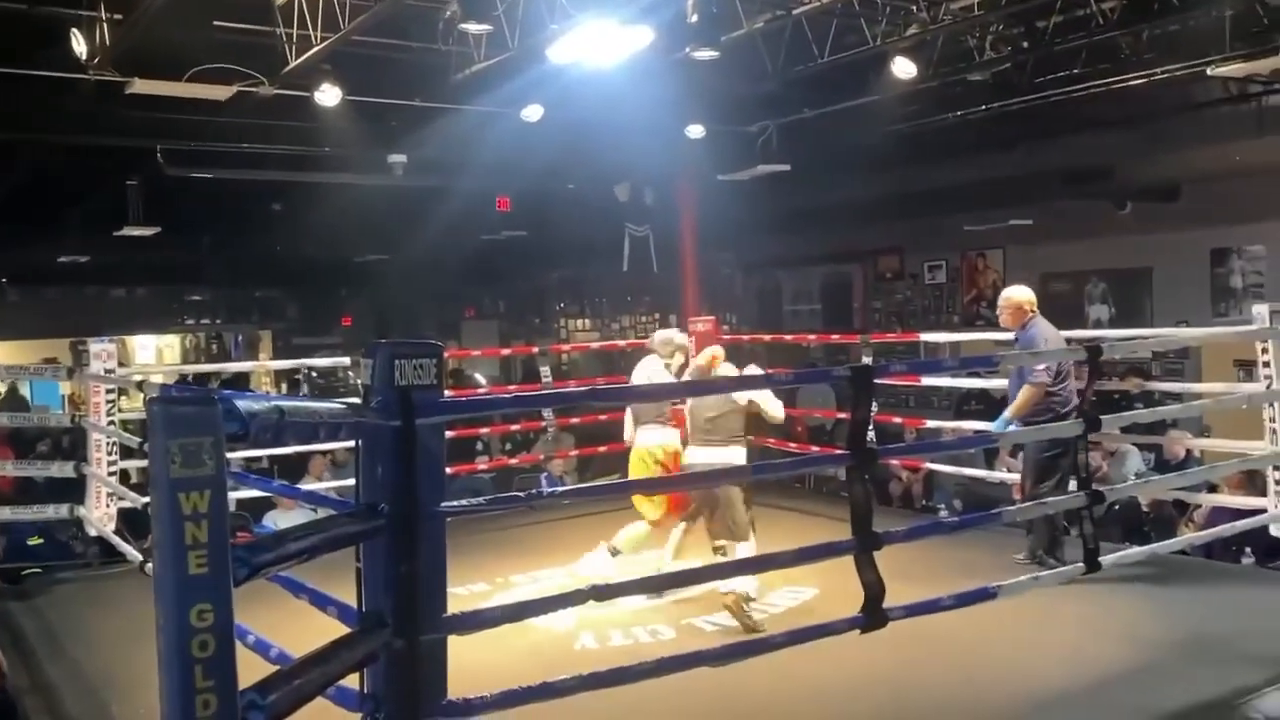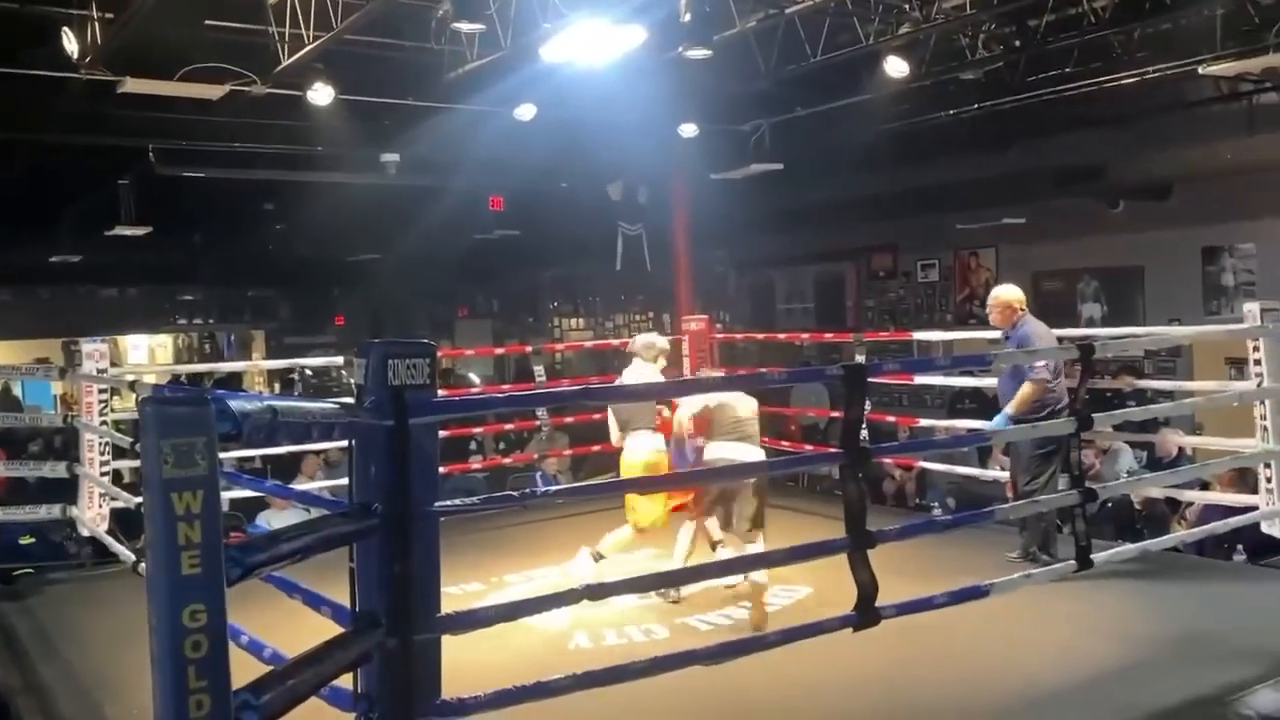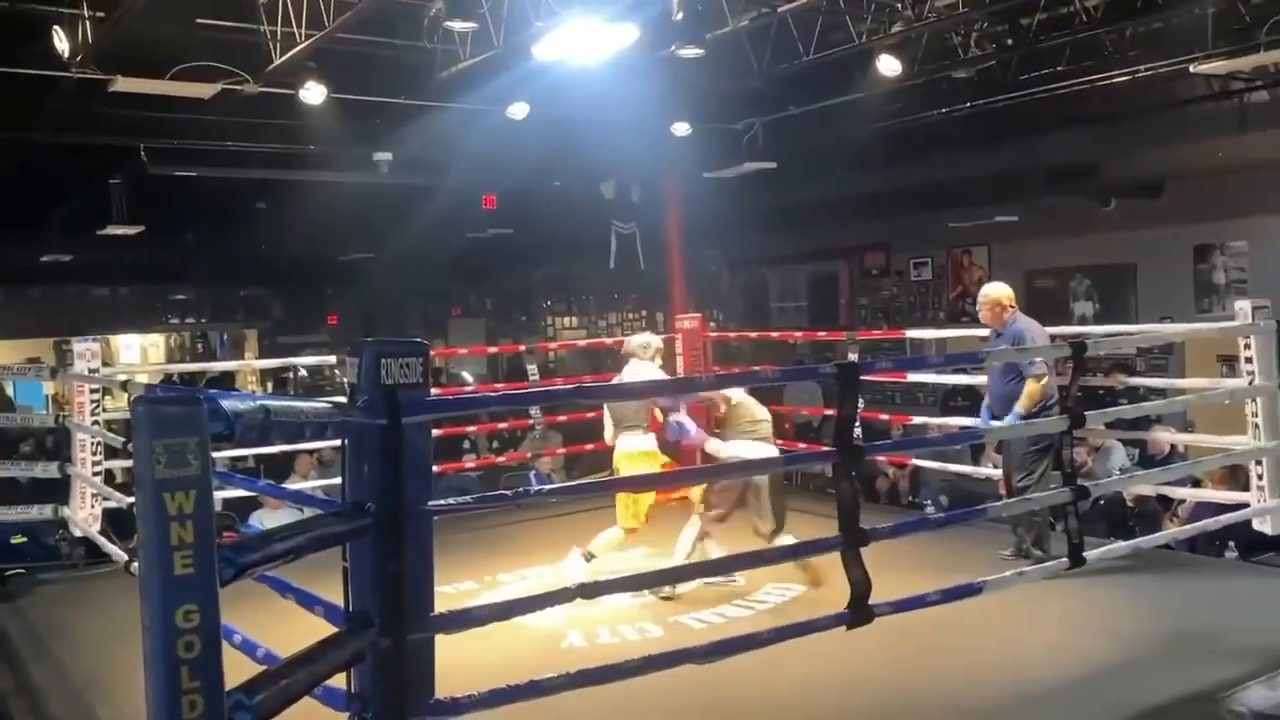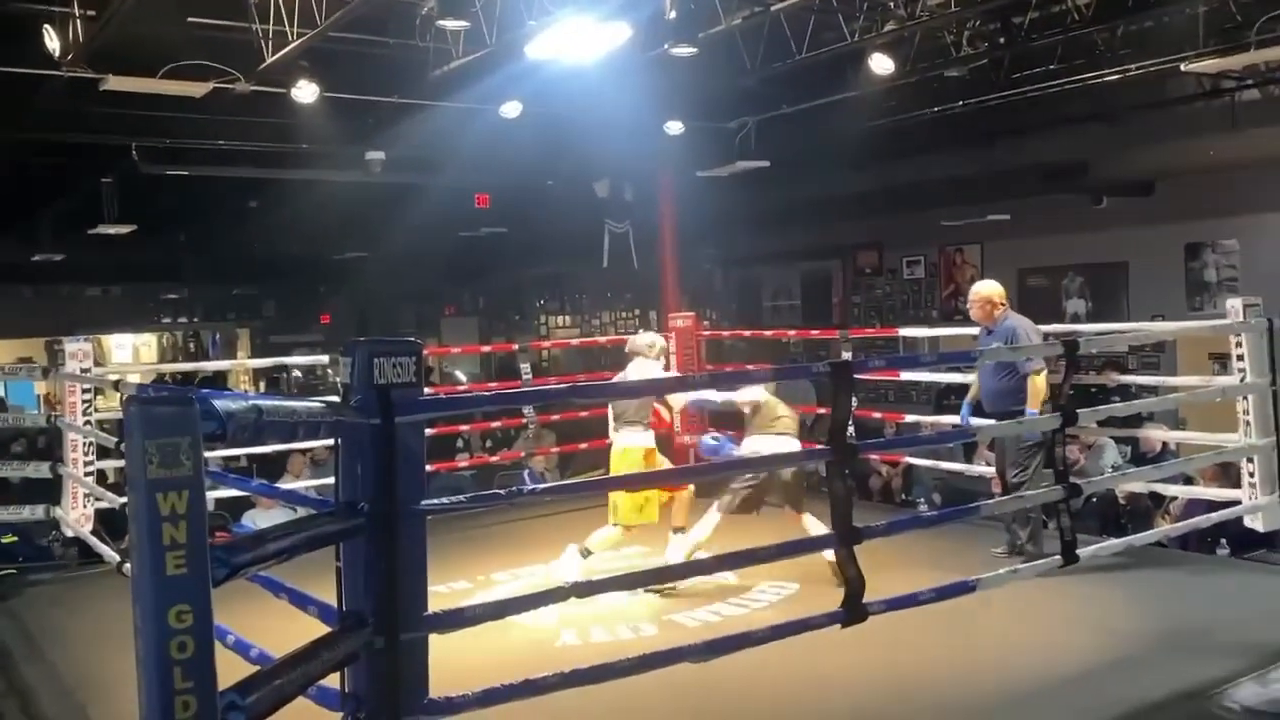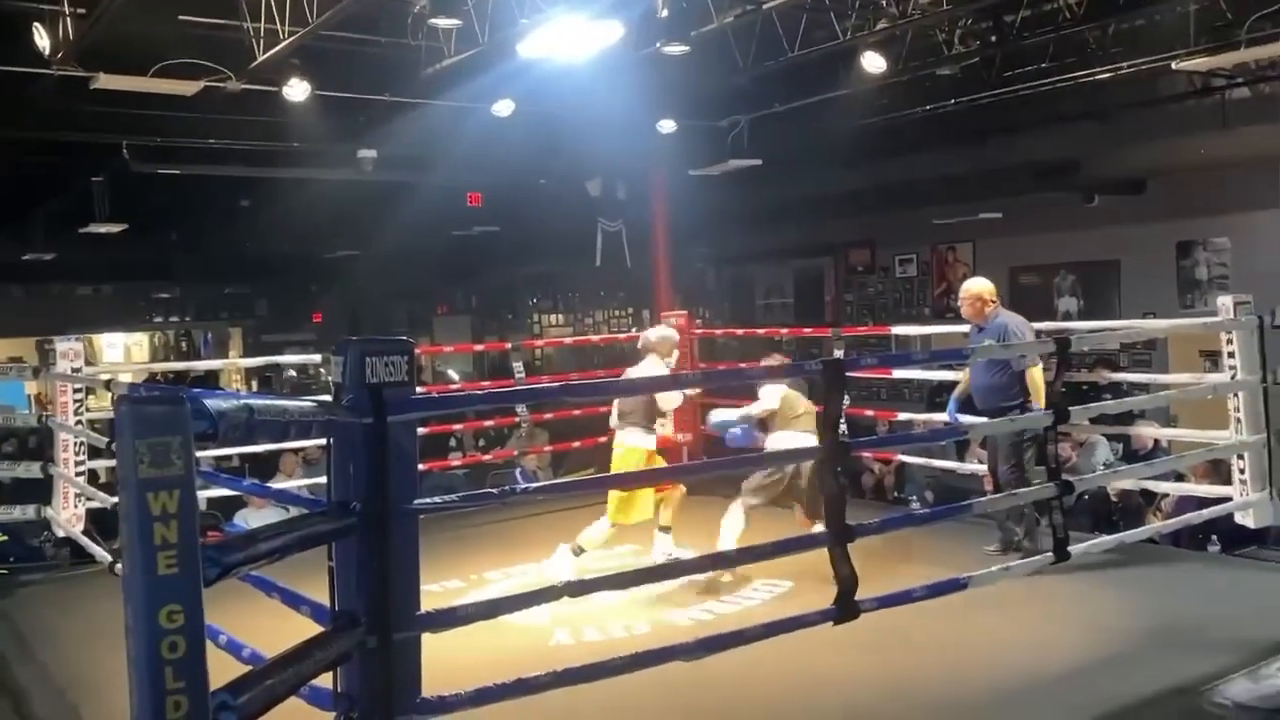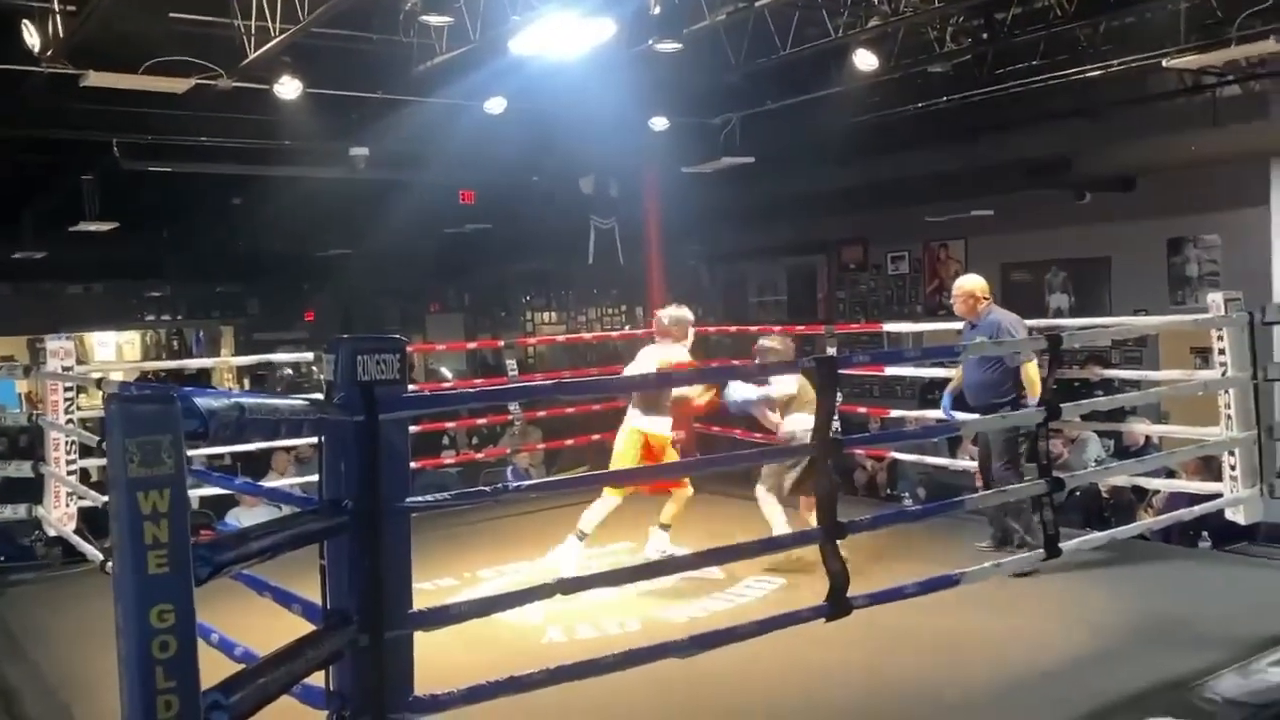
dt=0.1s
person 1, frame 1
left shoulder: (1038, 336)
right shoulder: (1028, 333)
left elbow: (1036, 386)
left wrist: (1006, 417)
right wrist: (1015, 416)
left hip: (1051, 426)
right hip: (1042, 425)
left knee: (1042, 493)
right knee: (1032, 490)
left ankle: (1050, 562)
right ankle: (1038, 549)
person 1, frame 2
left shoulder: (1032, 334)
right shoulder: (1012, 334)
left elbow: (1037, 382)
left wrist: (1006, 415)
right wrist: (1007, 415)
left hip: (1041, 424)
right hip: (1022, 424)
left knee: (1036, 490)
right knee: (1021, 487)
left ankle: (1044, 559)
right ankle: (1031, 546)
person 1, frame 3
left shoulder: (1025, 331)
right shoulder: (998, 333)
left elbow: (1038, 378)
left wrist: (1016, 414)
right wrist: (986, 407)
left hip: (1033, 422)
right hip: (1012, 421)
left knee: (1028, 486)
right knee: (1013, 484)
left ankle: (1037, 554)
right ankle: (1024, 543)
person 1, frame 4
left shoulder: (1017, 328)
right shoulder: (986, 332)
left elbow: (1036, 373)
left wrist: (1034, 413)
right wrist: (969, 401)
left hip: (1024, 419)
right hip: (1002, 419)
left knee: (1022, 483)
right knee: (1007, 481)
left ankle: (1030, 551)
right ankle: (1017, 540)
person 1, frame 5
left shoulder: (1009, 325)
right shoulder: (977, 329)
left elbow: (1032, 368)
left wrist: (1039, 408)
right wrist: (956, 397)
left hip: (1016, 415)
right hip: (994, 415)
left knee: (1014, 479)
right knee: (999, 478)
left ankle: (1025, 547)
right ankle: (1009, 537)
person 1, frame 6
left shoulder: (1002, 322)
right shoulder: (970, 326)
left elbow: (1027, 364)
left wrist: (1033, 405)
right wrist: (949, 392)
left hip: (1007, 412)
right hip: (985, 413)
left knee: (1009, 476)
right knee: (990, 476)
left ankle: (1025, 543)
right ankle: (1003, 536)
person 2, frame 1
right shoulder: (650, 366)
left elbow: (629, 435)
left hip: (667, 450)
right hip: (652, 450)
right knee: (654, 519)
right ankle: (603, 556)
person 2, frame 2
left shoulder: (617, 387)
right shoulder: (641, 370)
left elbow: (616, 439)
left hip: (653, 454)
right hip: (644, 457)
right knee: (640, 525)
right ankle: (586, 562)
person 2, frame 3
left shoulder: (614, 386)
right shoulder: (644, 370)
left elbow: (609, 437)
left hip: (644, 452)
right hip: (636, 453)
left knee: (696, 489)
right knee: (628, 526)
right ankle: (579, 561)
person 2, frame 4
left shoulder: (619, 380)
right shoulder: (650, 370)
left elbow: (613, 428)
right elbow: (677, 402)
left hip: (644, 449)
right hip: (632, 451)
left knee: (684, 490)
right knee: (624, 523)
left ankle: (677, 549)
right ankle: (574, 558)
person 2, frame 5
left shoulder: (632, 374)
right shoulder: (655, 368)
left elbow: (614, 422)
right elbow: (667, 403)
right wrist: (684, 390)
left hip: (643, 449)
right hip: (634, 449)
left knee: (675, 491)
right knee: (616, 519)
left ankle: (664, 549)
right ankle: (567, 557)
person 2, frame 6
left shoulder: (677, 356)
right shoulder: (652, 354)
right elbow: (630, 379)
right wrist: (666, 366)
left hip: (660, 435)
right hip: (639, 433)
left knee: (683, 490)
right knee: (613, 496)
left ankle: (658, 544)
right ankle: (572, 546)
person 3, frame 1
left shoulder: (695, 395)
right shoulder: (741, 388)
right elbow: (778, 415)
right wrist: (760, 385)
left hip: (694, 466)
right hip: (727, 469)
right knee: (743, 540)
right ankle: (737, 596)
person 3, frame 2
left shoulder: (715, 396)
right shoulder: (749, 402)
left elbow: (684, 410)
left wrist: (680, 434)
left hip: (719, 464)
left knee: (695, 519)
right knee: (753, 536)
left ankle: (673, 584)
right ankle: (757, 588)
person 3, frame 3
left shoulder: (732, 395)
right shoulder: (760, 411)
left elbow: (707, 390)
right wrist: (701, 439)
left knee: (704, 520)
right knee: (774, 533)
right ankle: (804, 563)
person 3, frame 4
left shoulder: (757, 394)
right shoulder: (787, 412)
left elbow: (735, 397)
left wrist: (696, 397)
right wrist: (734, 450)
left knee: (718, 513)
right knee: (800, 514)
right ankle: (834, 559)
person 3, frame 5
left shoulder: (773, 389)
right shoulder: (805, 403)
left elbow: (764, 407)
left wrist: (736, 416)
right hip: (809, 458)
left knee: (739, 507)
right knee: (810, 518)
person 3, frame 6
left shoulder: (784, 375)
left elbow: (784, 391)
right elbow: (778, 425)
left wrist: (754, 396)
right wrist: (756, 408)
left hip: (801, 438)
left knee: (764, 490)
right knee: (807, 501)
